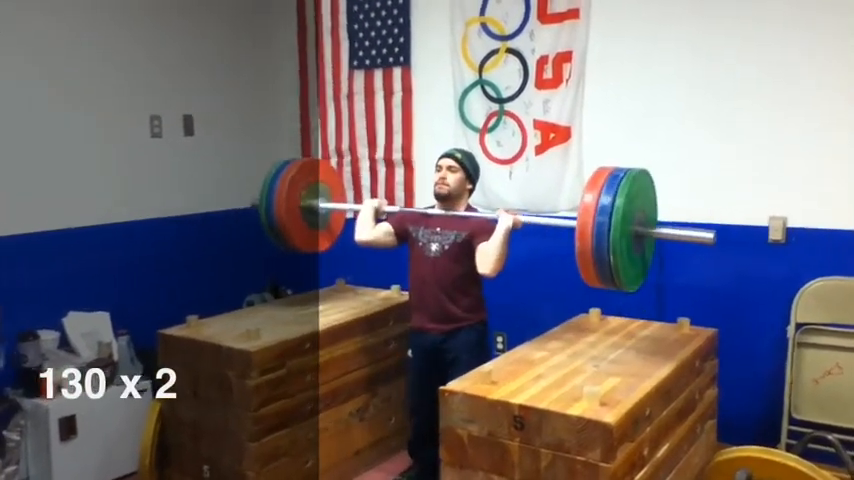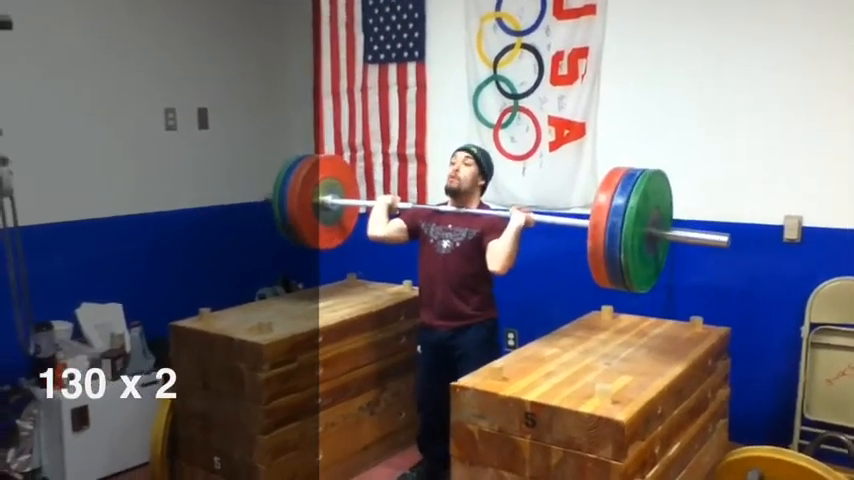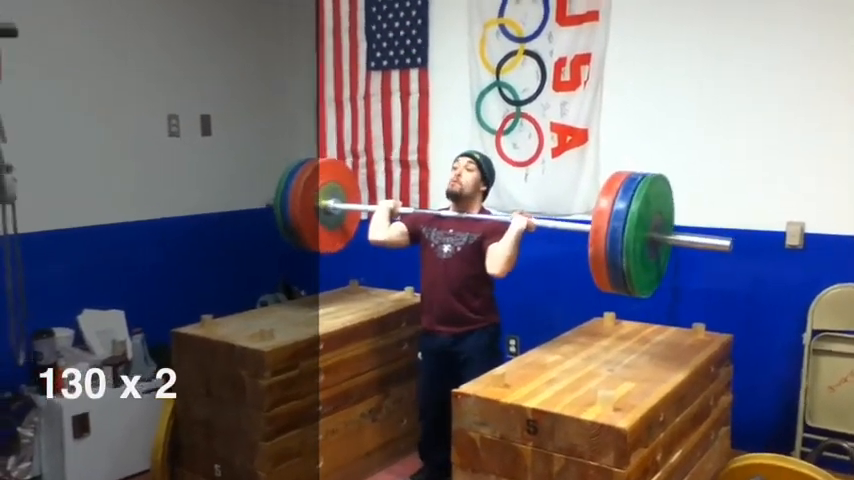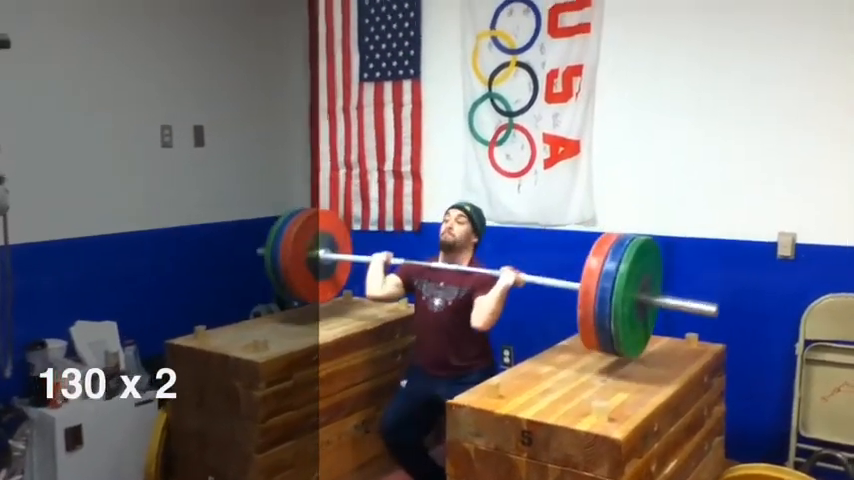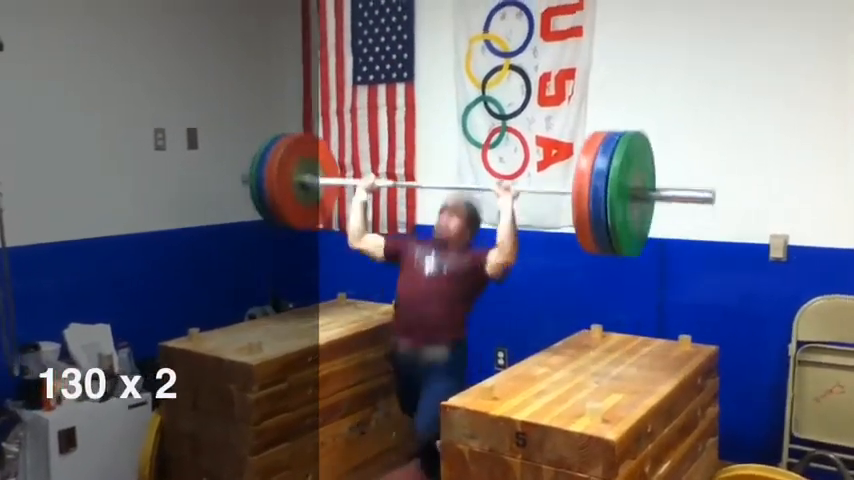
dt=0.4s
person 1, frame 1
left shoulder: (480, 225)
right shoulder: (412, 219)
left elbow: (488, 267)
right elbow: (365, 237)
left wrist: (504, 227)
right wrist: (370, 208)
left hip: (465, 334)
right hip: (422, 332)
right knee: (421, 406)
person 1, frame 2
left shoulder: (491, 222)
right shoulder: (425, 215)
left elbow: (498, 264)
right elbow: (378, 232)
left wrist: (516, 225)
right wrist: (383, 204)
left hip: (474, 331)
right hip: (431, 329)
right knee: (430, 402)
person 1, frame 3
left shoulder: (492, 228)
right shoulder: (425, 221)
left elbow: (498, 268)
right elbow: (378, 236)
left wrist: (517, 229)
right wrist: (385, 210)
left hip: (476, 338)
right hip: (433, 335)
right knee: (431, 408)
person 1, frame 4
left shoulder: (481, 279)
right shoulder: (417, 271)
left elbow: (481, 322)
right elbow: (375, 292)
left wrist: (503, 285)
right wrist: (378, 263)
left hip: (468, 377)
right hip: (424, 373)
right knee: (393, 429)
person 1, frame 5
left shoulder: (473, 259)
right shoulder: (410, 247)
left elbow: (503, 261)
right elbow: (358, 240)
left wrist: (506, 209)
right wrist: (361, 197)
left hip: (442, 361)
right hip: (405, 356)
left knee: (429, 431)
right knee: (420, 429)
